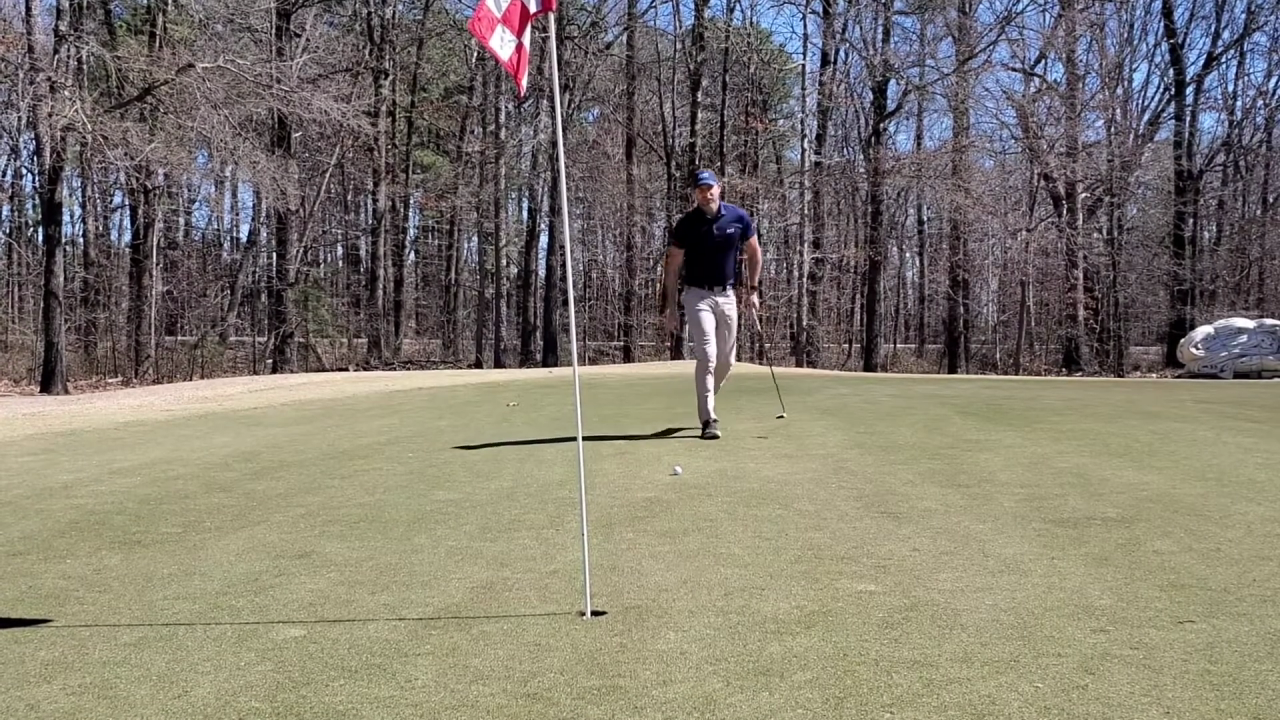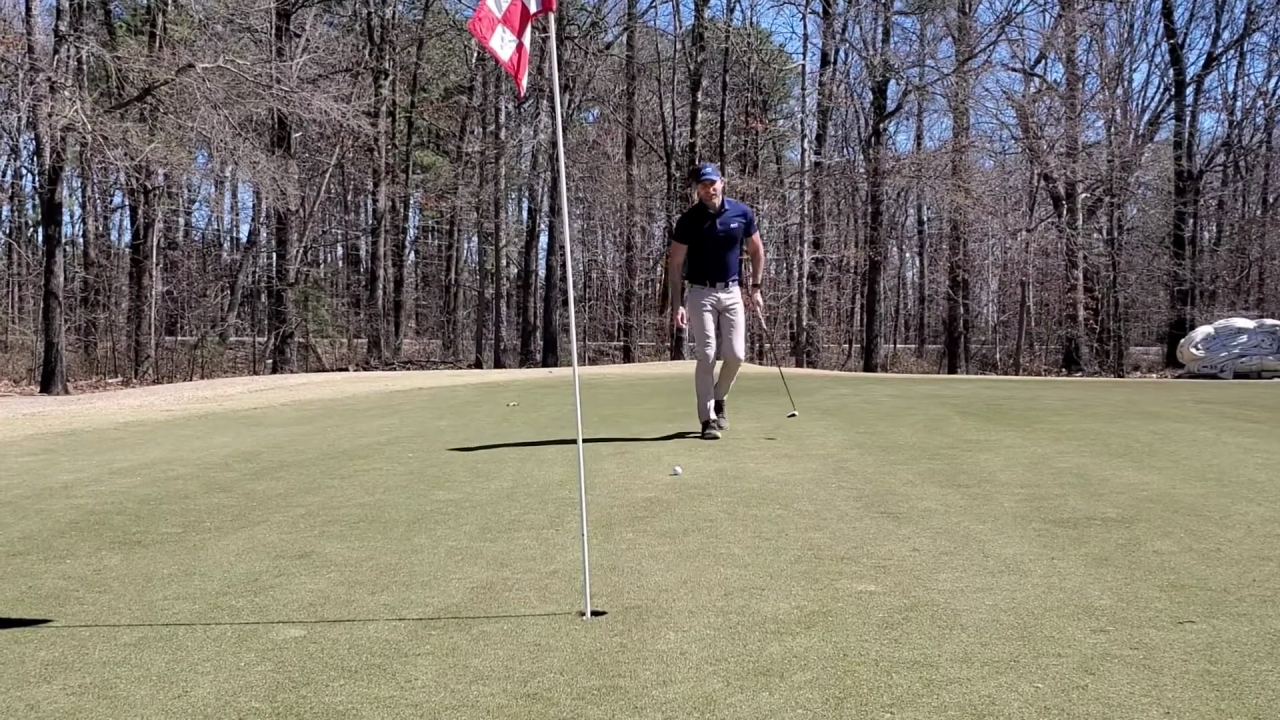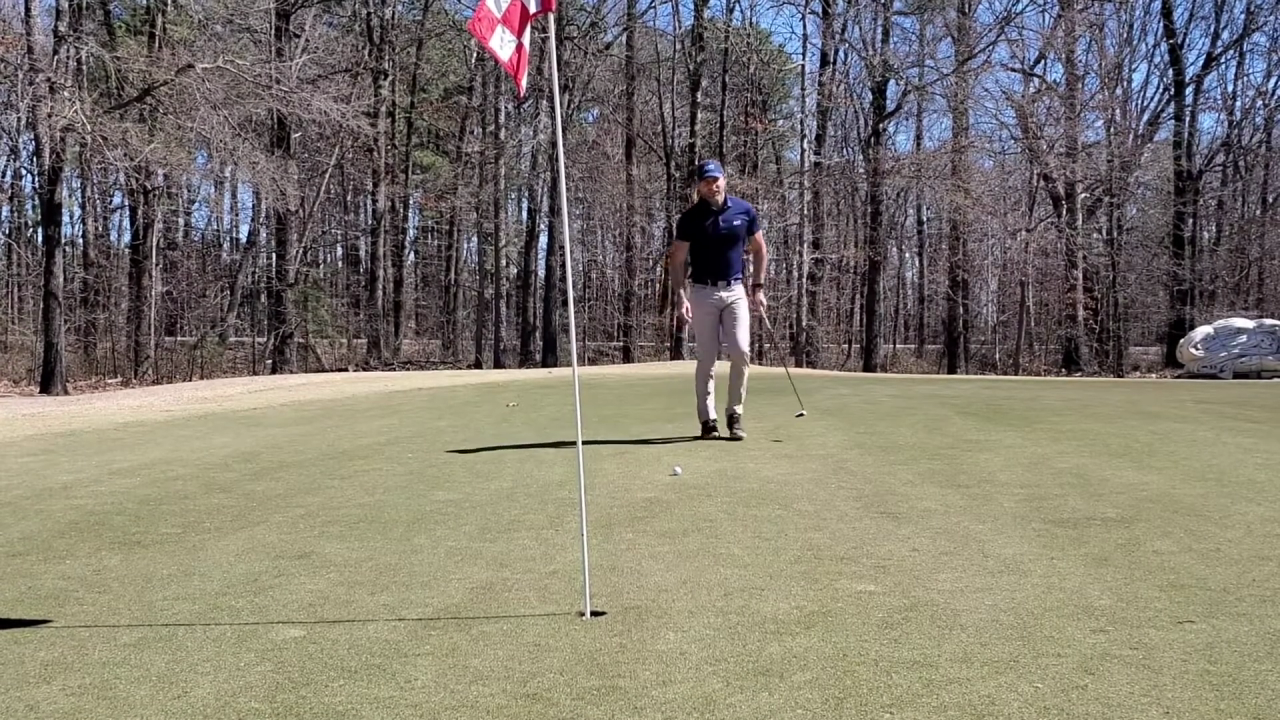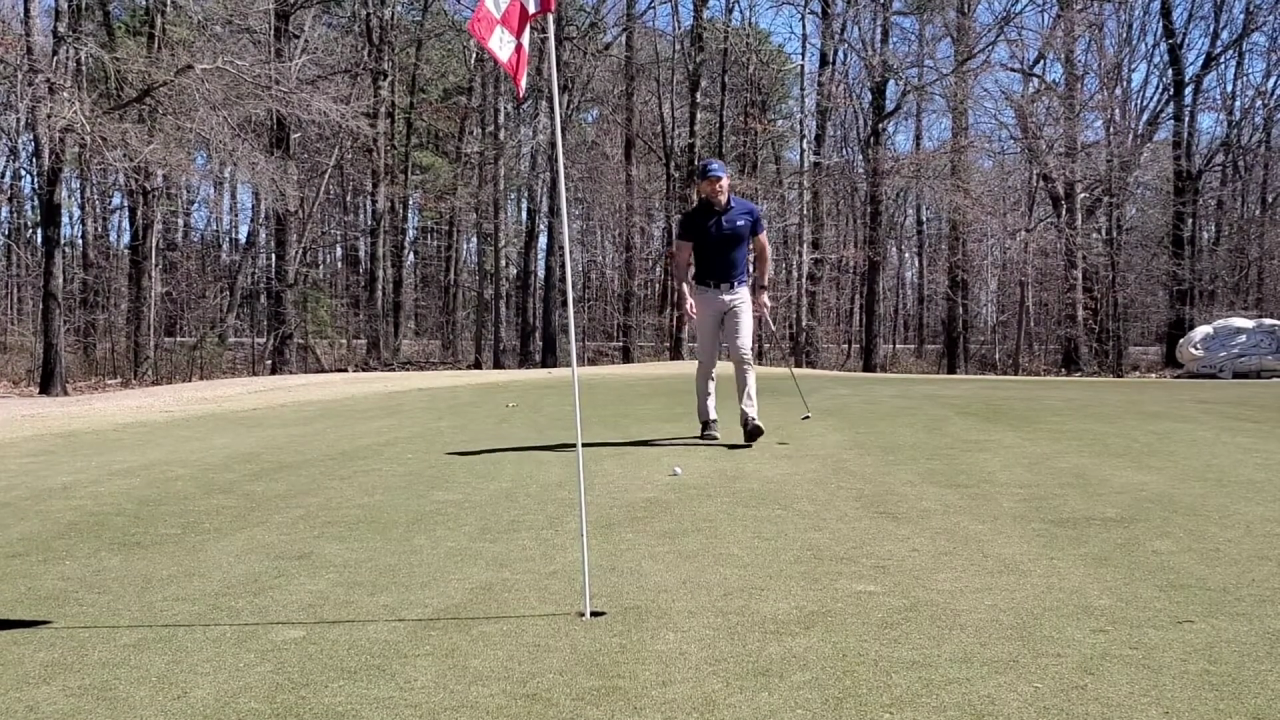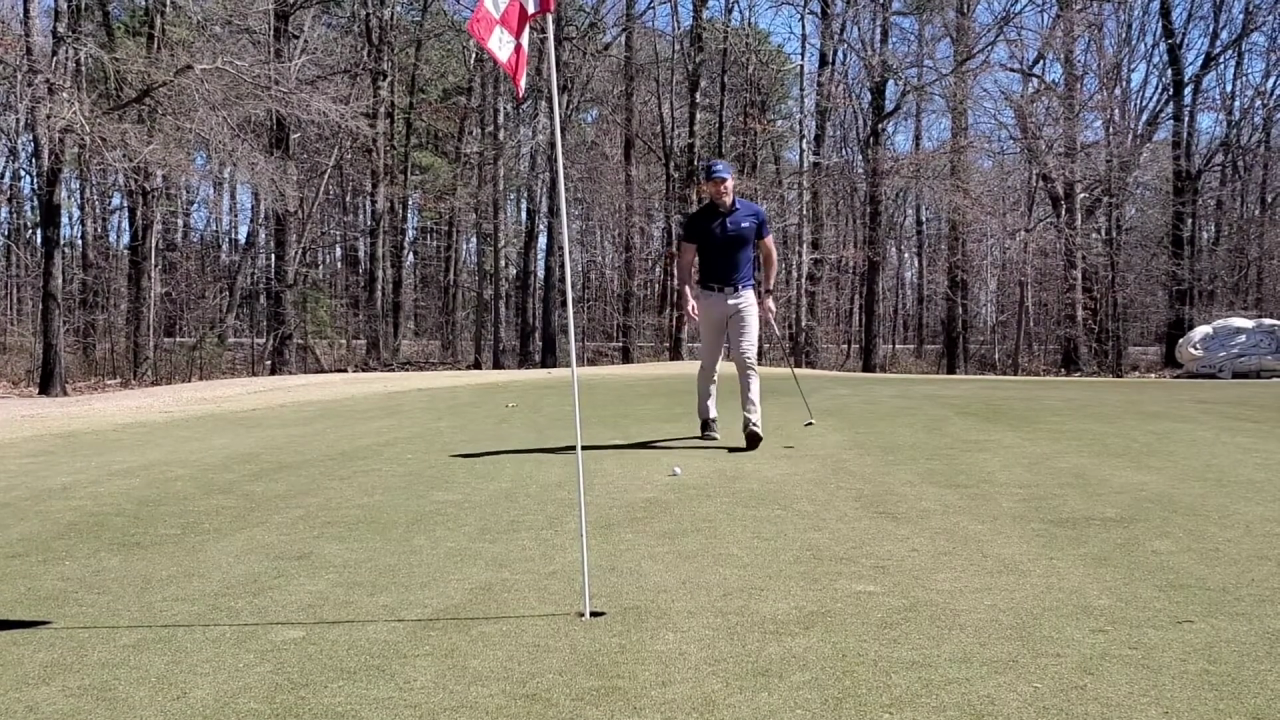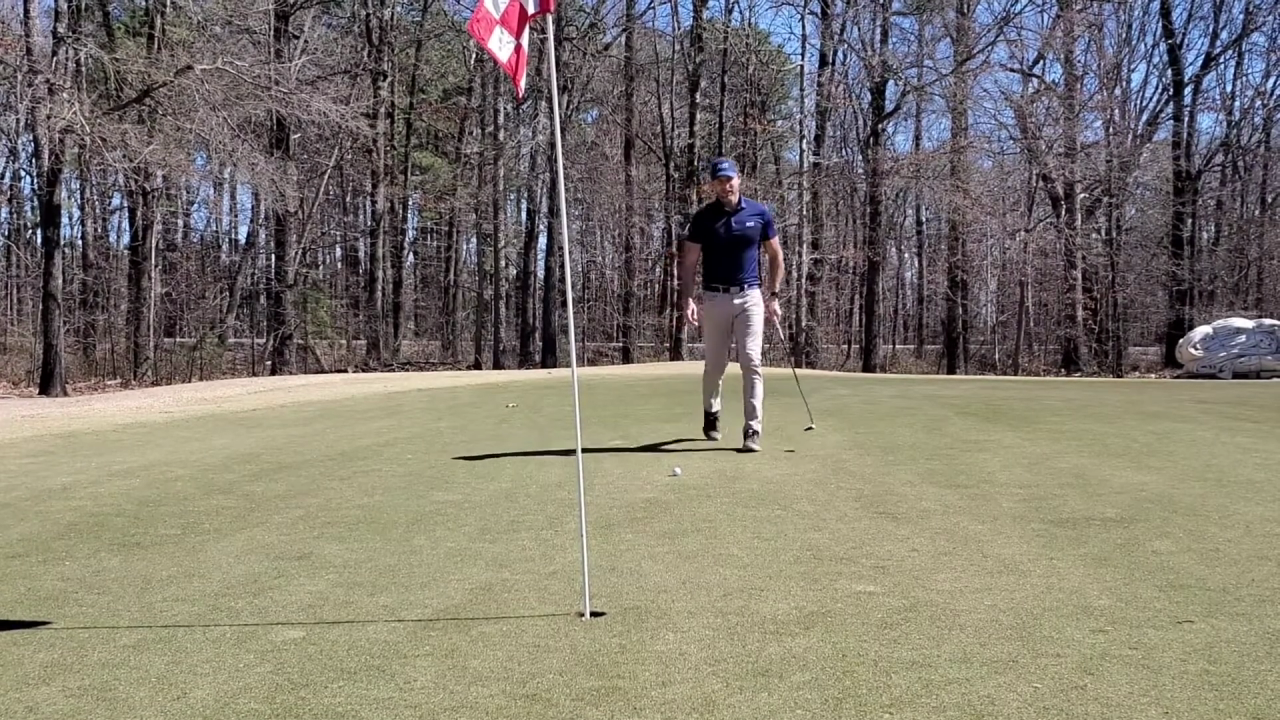
dt=0.1s
person 1, frame 1
left shoulder: (739, 217)
right shoulder: (686, 225)
left elbow: (754, 253)
right elbow: (672, 267)
left wrist: (752, 289)
right wrist: (670, 308)
left hip: (728, 296)
right hip: (698, 296)
left knee: (726, 359)
right knee: (706, 356)
left ankle: (706, 399)
right ankle: (708, 420)
person 1, frame 2
left shoulder: (742, 212)
right shoulder: (688, 220)
left elbow: (756, 250)
right elbow: (675, 264)
left wrist: (755, 287)
right wrist: (676, 304)
left hip: (732, 292)
right hip: (701, 293)
left knee: (735, 355)
right knee: (706, 356)
left ankle: (718, 400)
right ankle: (708, 420)
person 1, frame 3
left shoulder: (745, 210)
right shoulder: (690, 218)
left elbow: (759, 249)
right elbow: (677, 261)
left wrist: (758, 287)
right wrist: (681, 296)
left hip: (735, 291)
right hip: (703, 292)
left knee: (740, 352)
right knee: (706, 359)
left ankle: (734, 413)
right ankle: (708, 420)
person 1, frame 4
left shoulder: (749, 211)
right shoulder: (693, 218)
left elbow: (762, 251)
right elbow: (681, 261)
left wrist: (762, 289)
right wrist: (685, 294)
left hip: (739, 293)
right hip: (706, 294)
left knee: (742, 355)
right knee: (707, 361)
left ankle: (750, 419)
right ankle: (708, 420)
person 1, frame 5
left shoulder: (754, 213)
right shoulder: (697, 219)
left elbow: (769, 254)
right elbow: (685, 263)
left wrist: (767, 293)
right wrist: (687, 296)
left hip: (744, 297)
right hip: (710, 298)
left knee: (746, 360)
right knee: (709, 363)
left ankle: (752, 426)
right ankle: (708, 419)
person 1, frame 6
left shoulder: (760, 213)
right shoulder: (703, 218)
left elbow: (775, 256)
right elbow: (689, 263)
left wrist: (773, 296)
right wrist: (688, 299)
left hip: (750, 297)
right hip: (715, 299)
left knee: (751, 362)
right knee: (715, 365)
left ankle: (752, 430)
right ankle: (711, 412)
